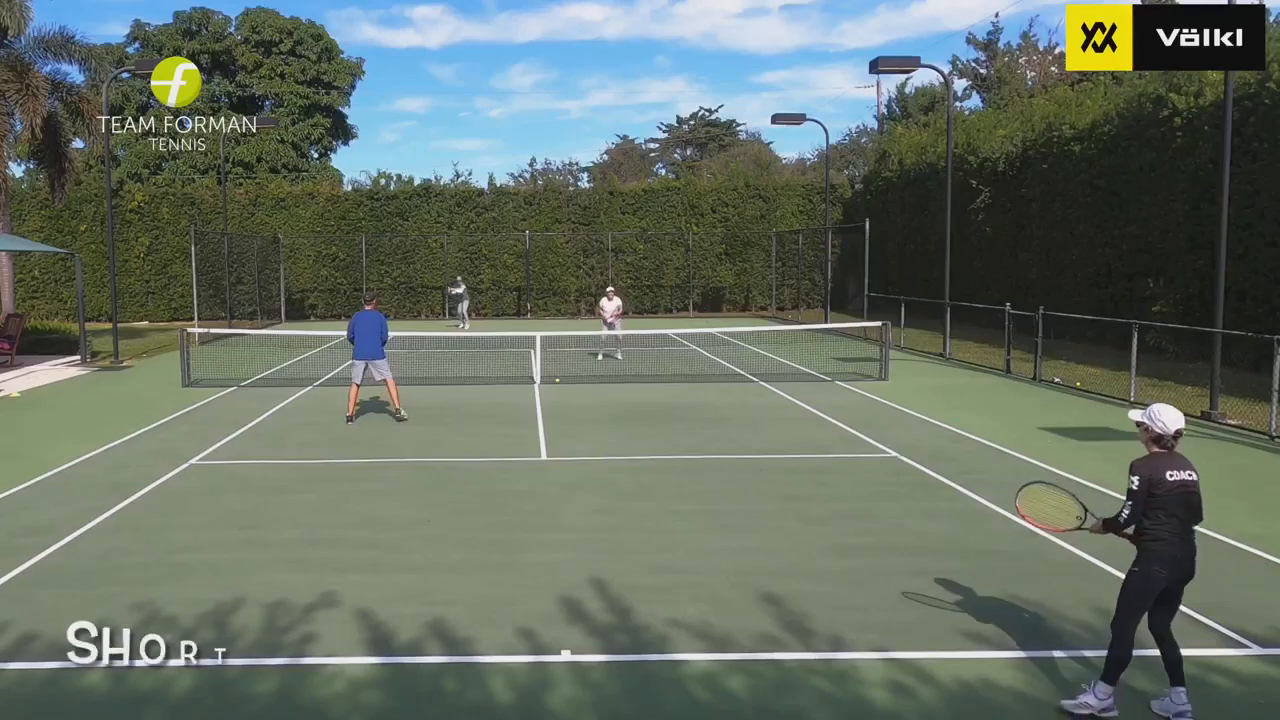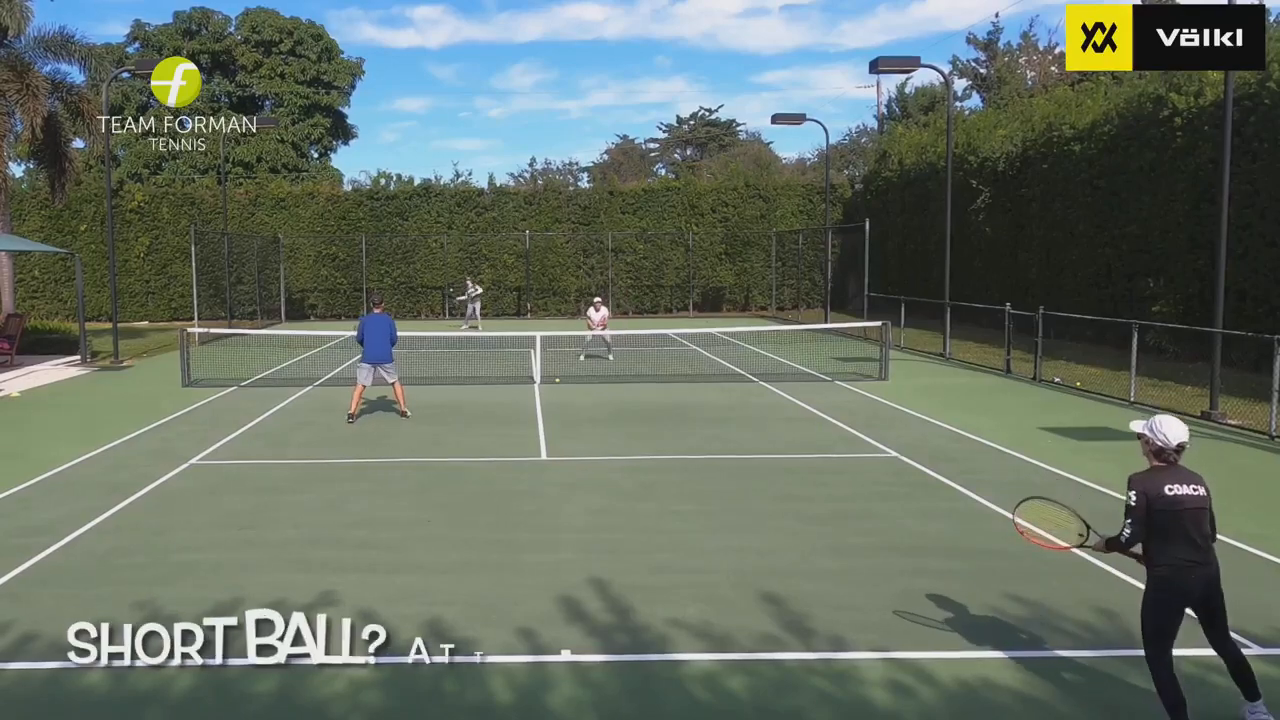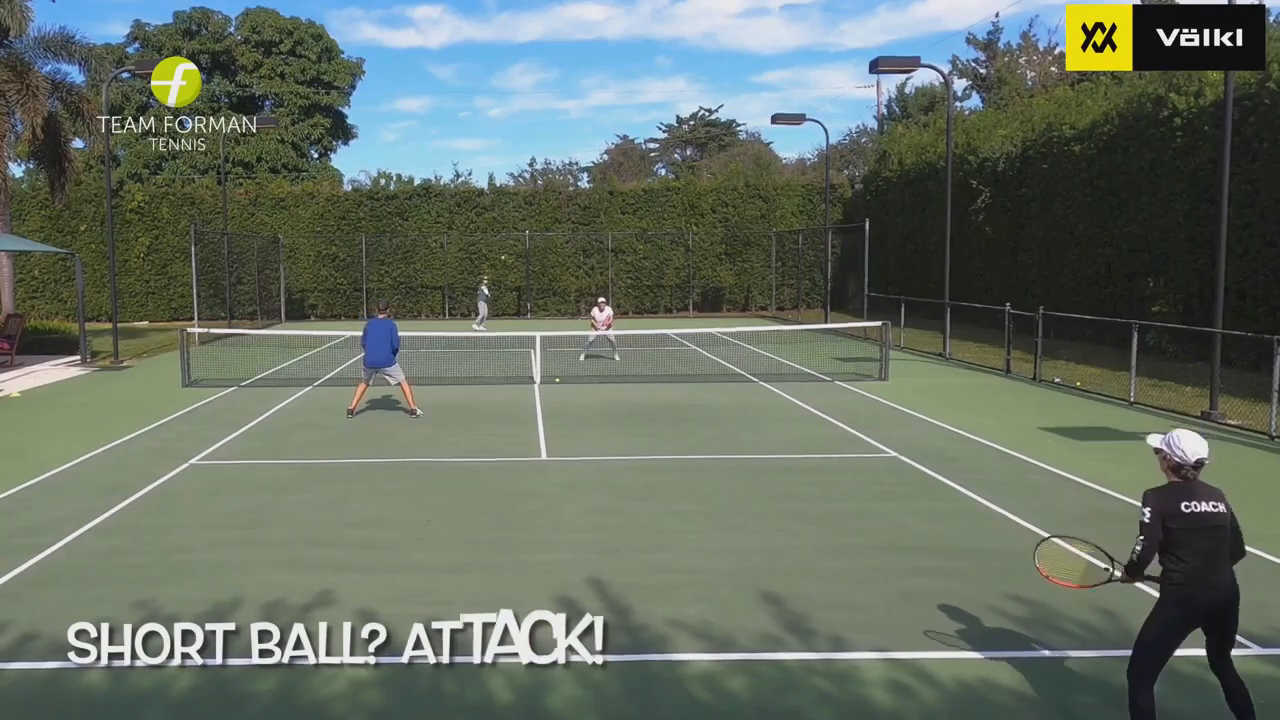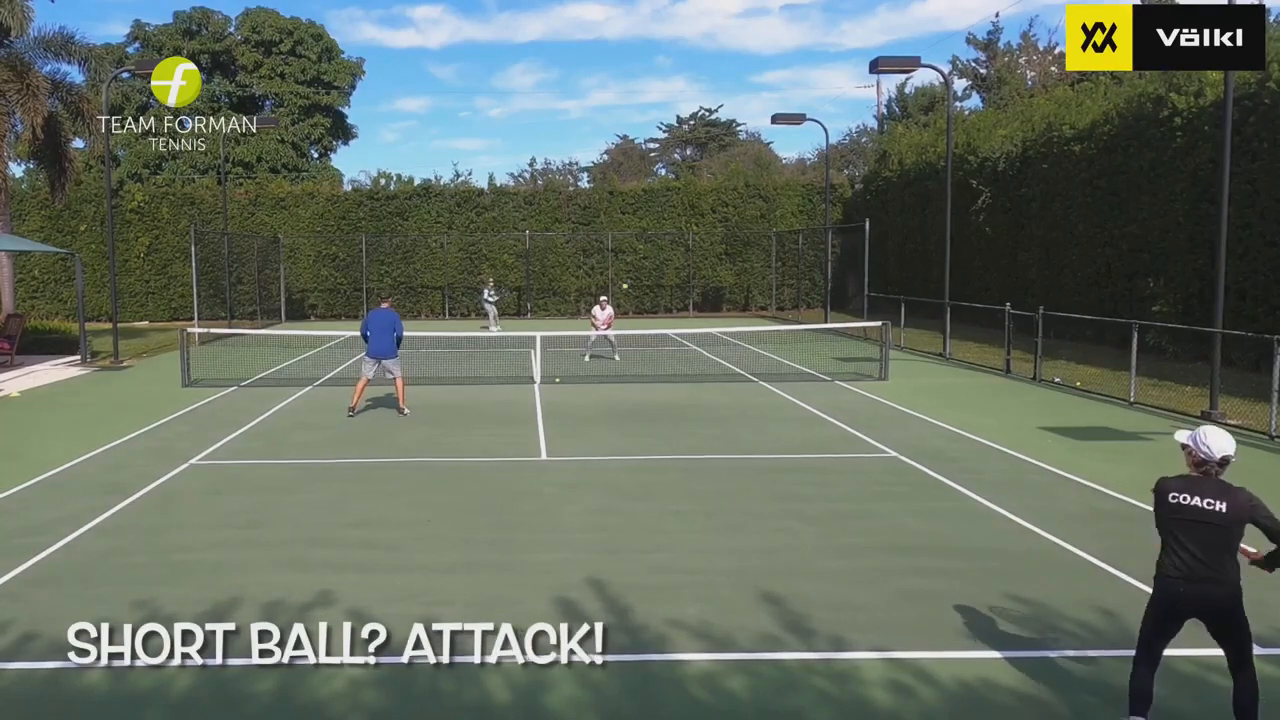
dt=0.4s
person 1, frame 1
left shoulder: (1143, 467)
right shoulder: (1187, 466)
left elbow: (1129, 516)
right elbow: (1196, 515)
left wrist: (1104, 525)
left hip: (1156, 557)
right hip: (1185, 558)
left knee: (1123, 626)
right knee: (1160, 626)
person 1, frame 2
left shoulder: (1141, 482)
right shoulder: (1197, 481)
left elbow: (1131, 536)
right elbow: (1208, 532)
left wrist: (1107, 545)
left hip: (1169, 580)
right hip: (1207, 575)
left knee: (1158, 656)
right knee: (1222, 642)
person 1, frame 3
left shoulder: (1157, 498)
right shoulder: (1218, 497)
left elbow: (1145, 552)
right elbow: (1237, 550)
left wrist: (1131, 572)
left hip: (1182, 597)
right hip: (1225, 596)
left knee: (1139, 674)
right knee: (1222, 665)
person 1, frame 4
left shoulder: (1164, 488)
right shoulder: (1242, 499)
left hip: (1171, 590)
right hip: (1222, 595)
left knee: (1145, 662)
right knee: (1243, 669)
